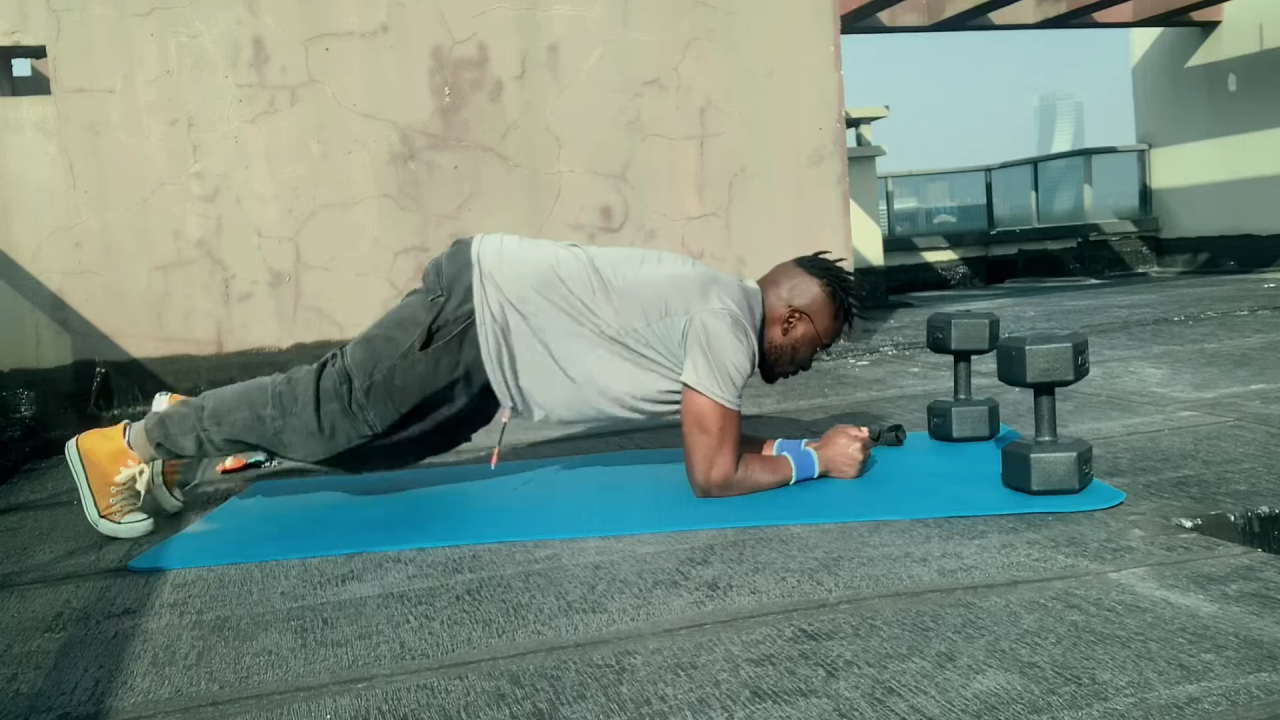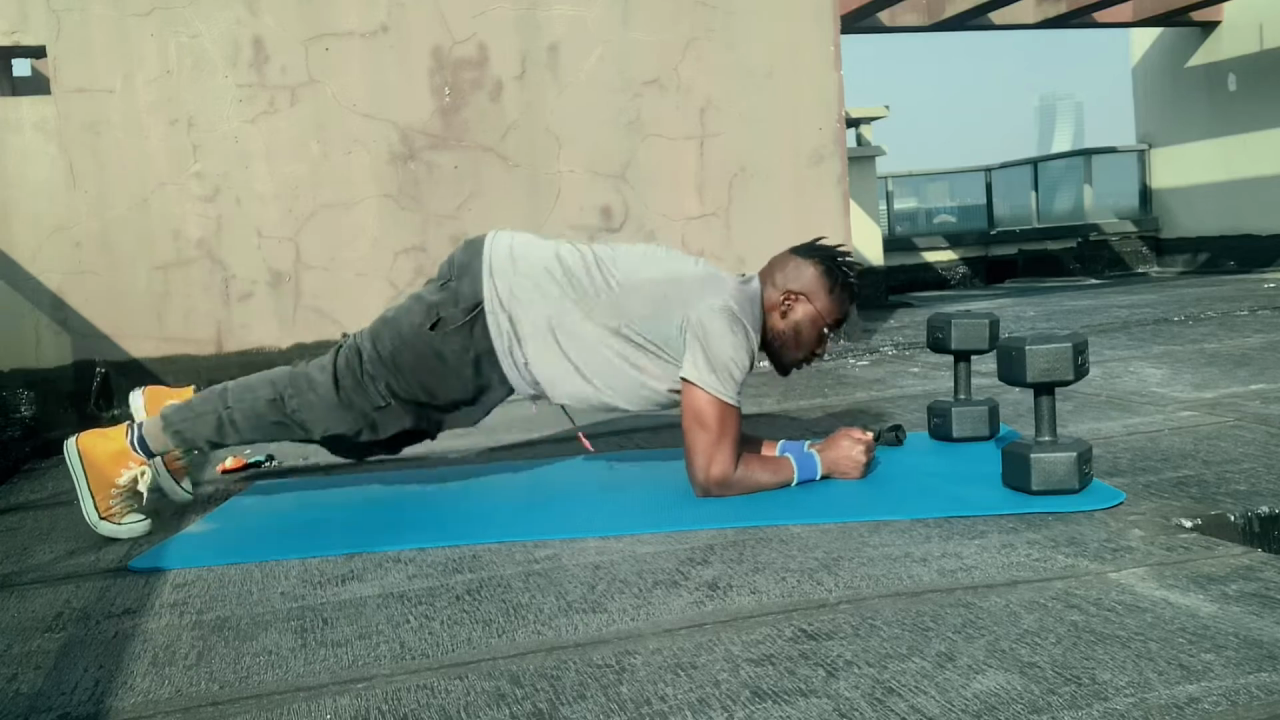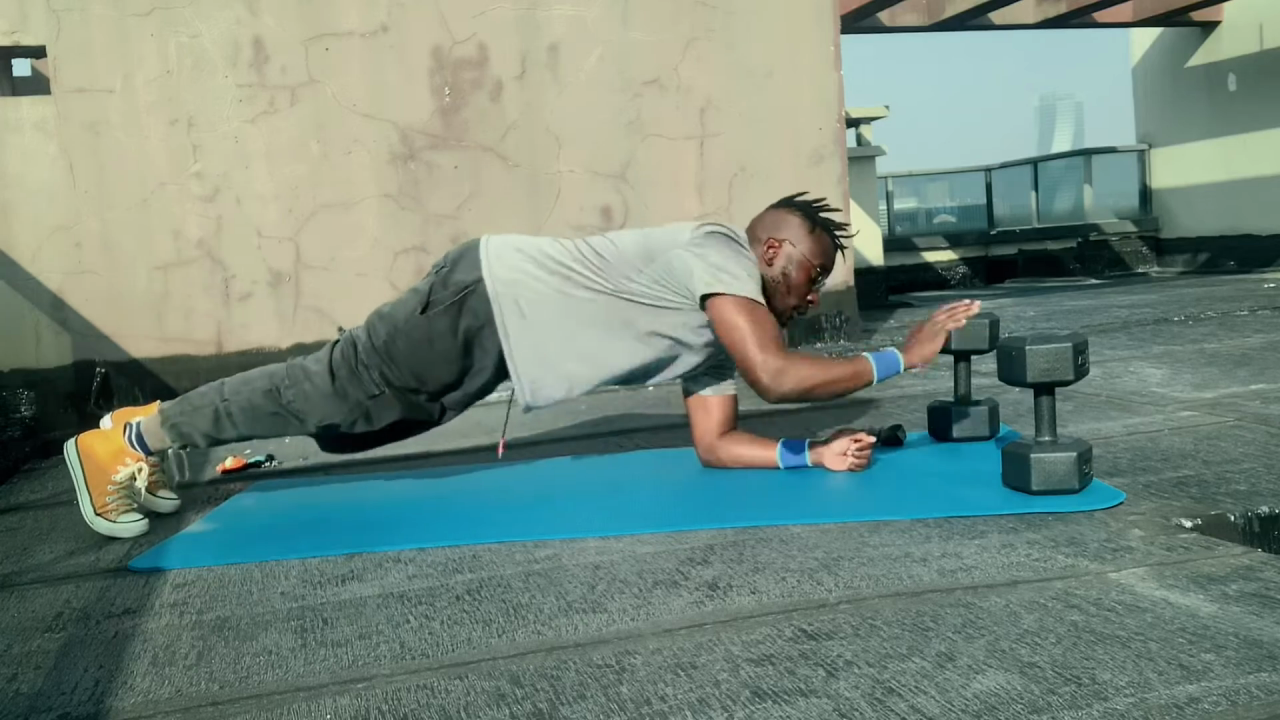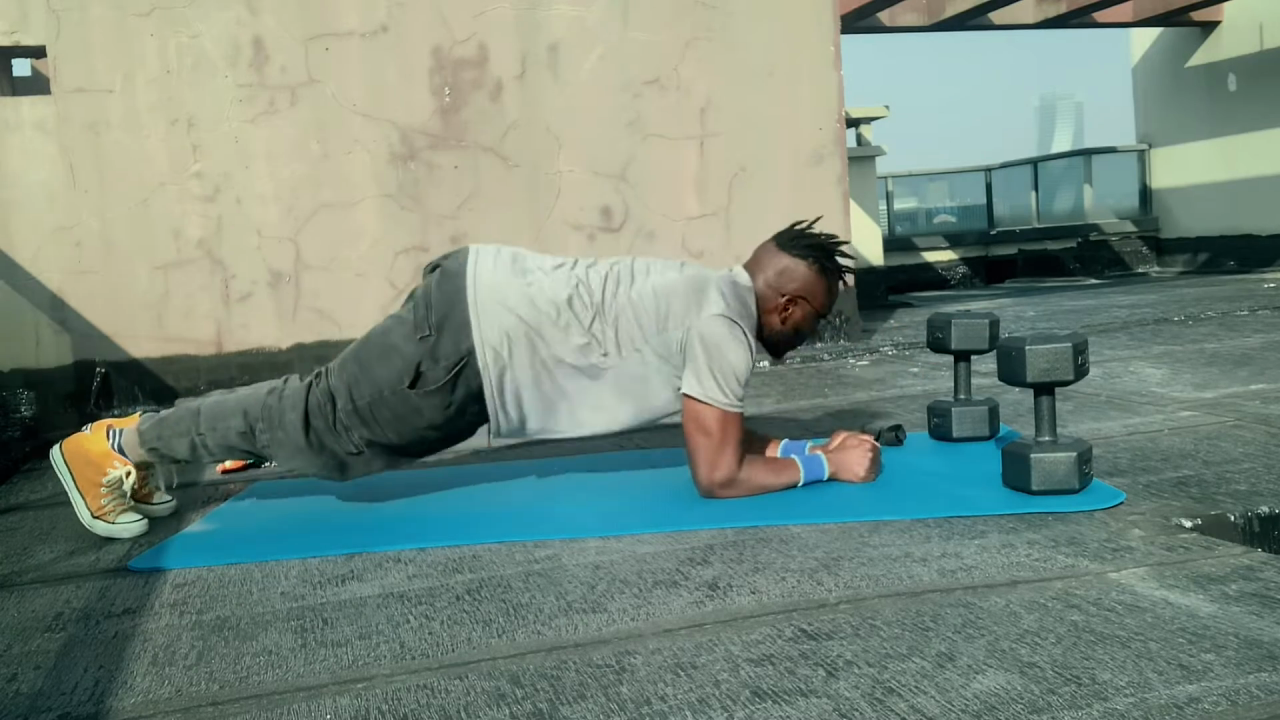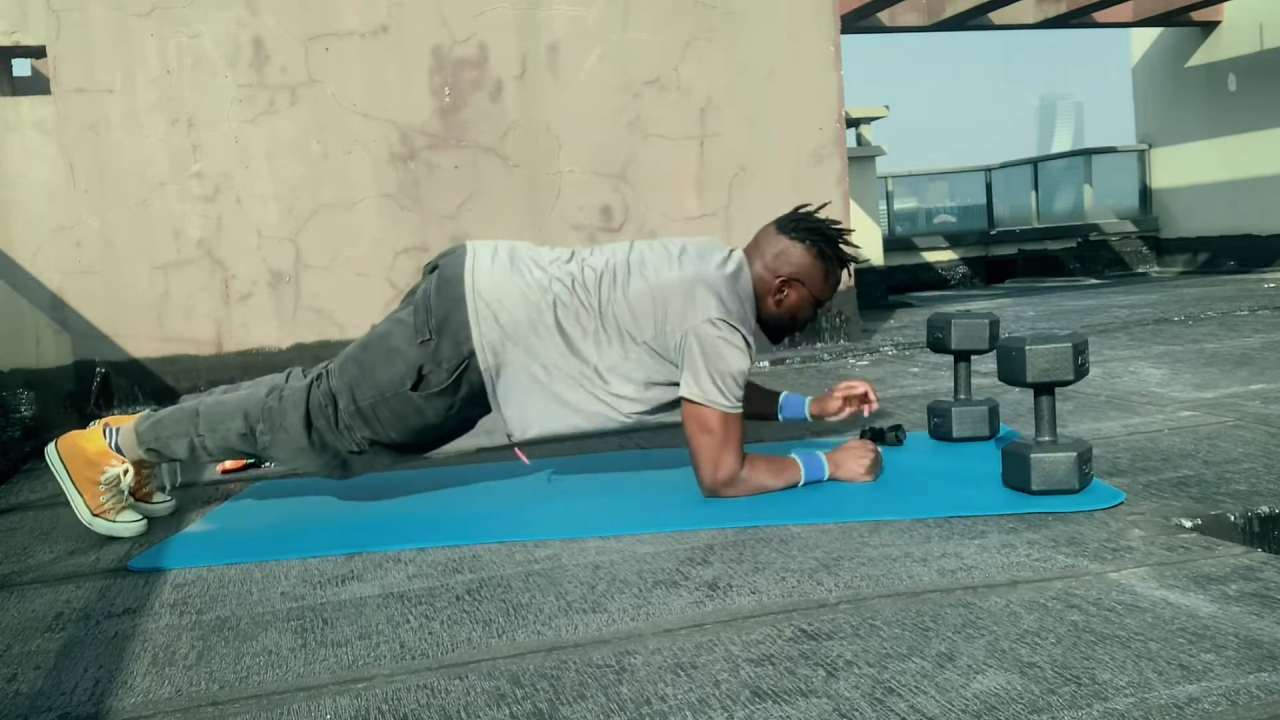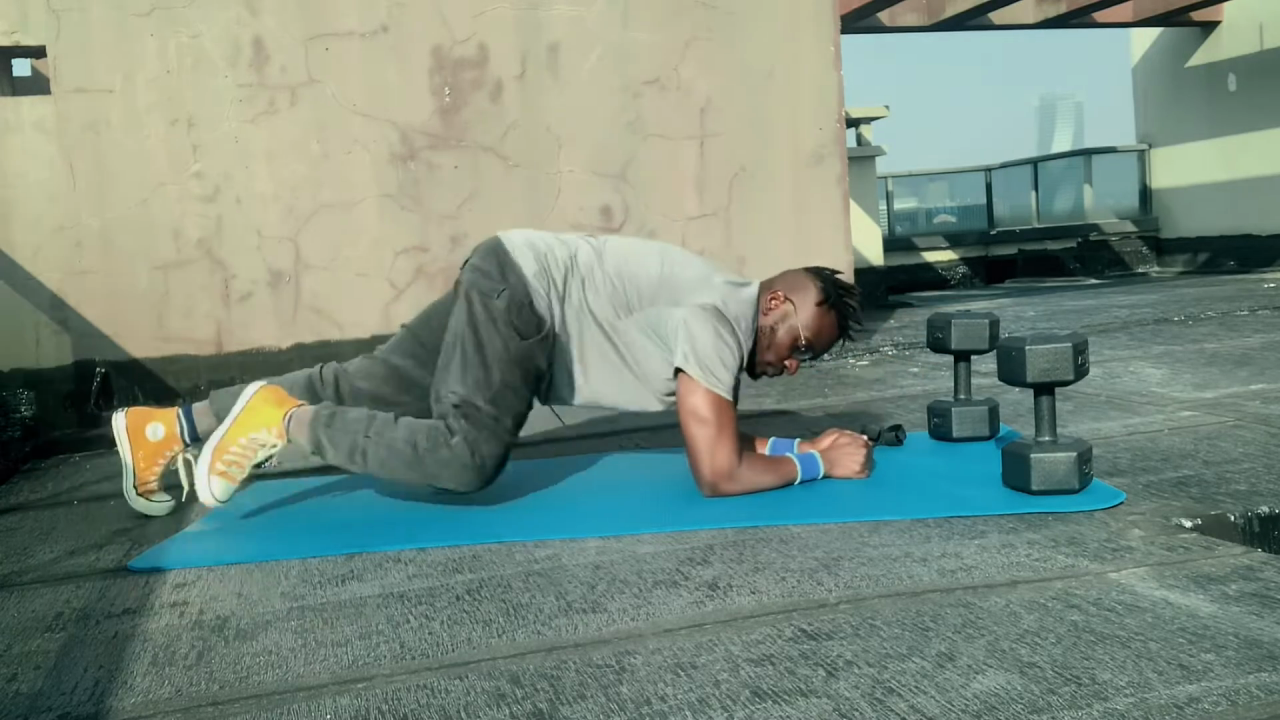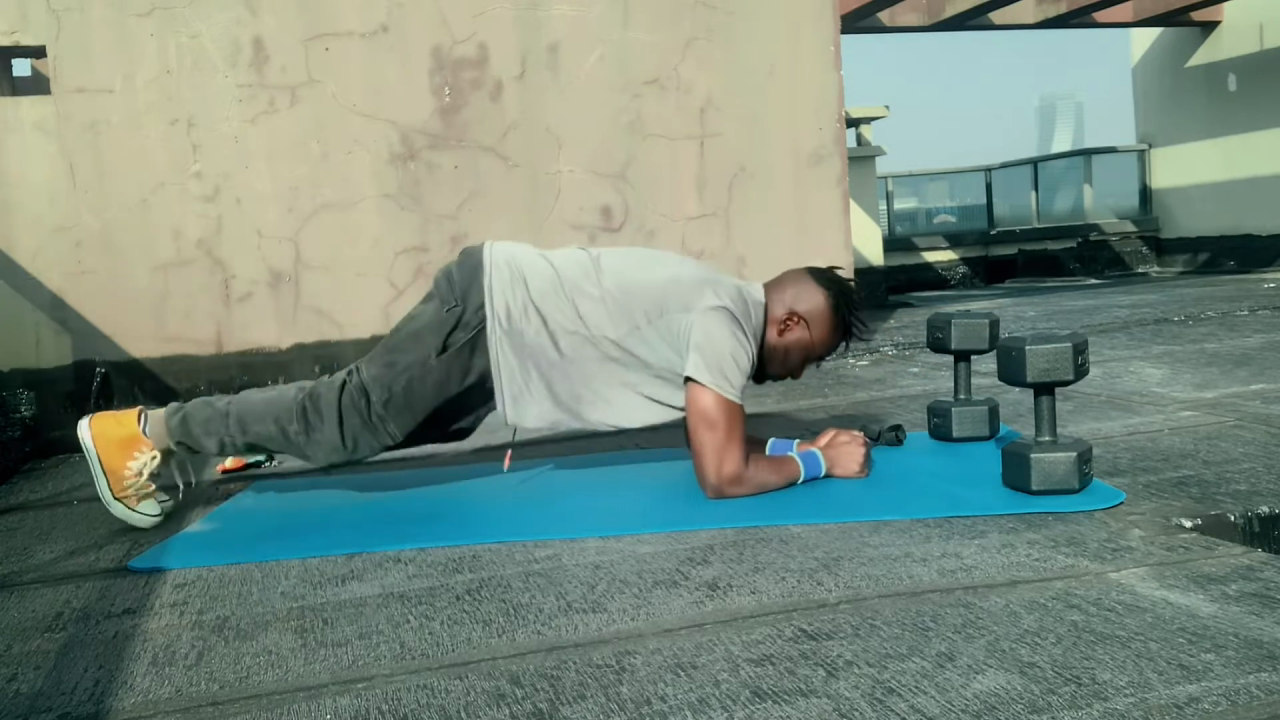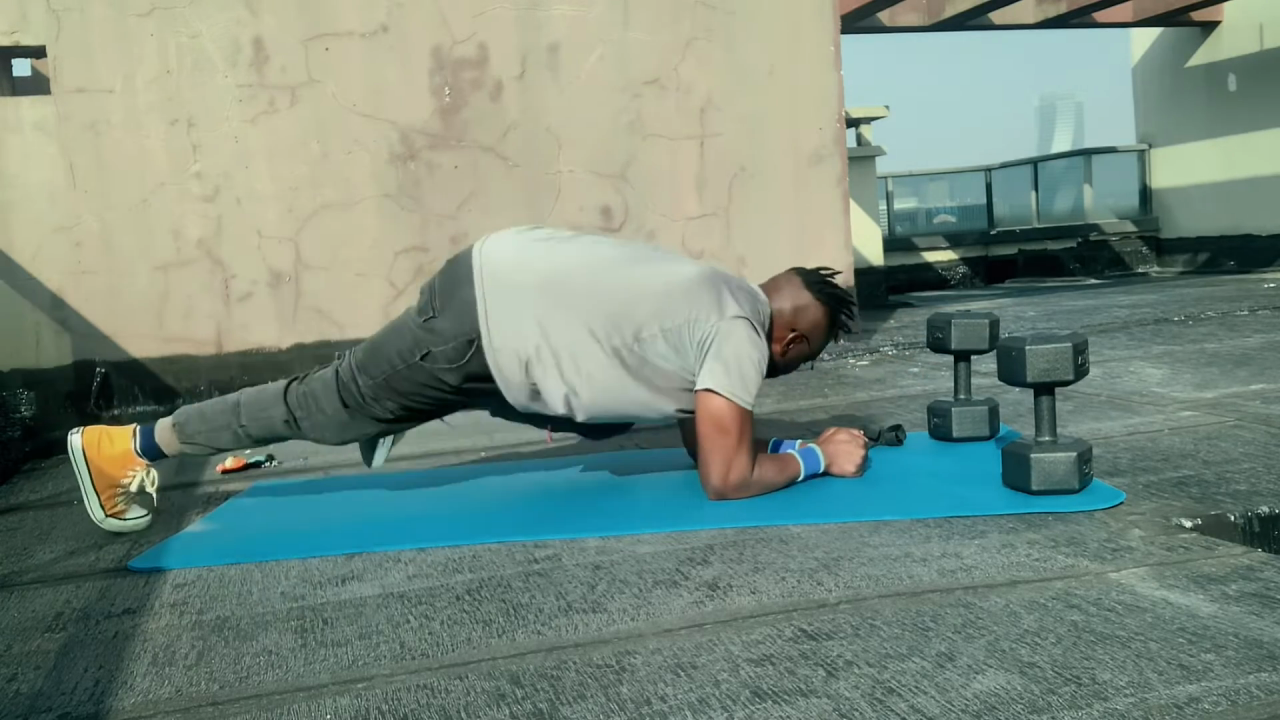
dt=0.5s
person 1, frame 1
left shoulder: (720, 306)
right shoulder: (729, 322)
left elbow: (713, 438)
right elbow: (712, 474)
left wrist: (796, 444)
right wrist: (811, 460)
left hip: (500, 298)
right hip: (479, 307)
left knee: (362, 430)
right knee: (327, 414)
left ankle: (183, 421)
right ankle: (127, 443)
person 1, frame 2
left shoulder: (718, 306)
right shoulder: (727, 319)
left elbow: (717, 441)
right elbow: (711, 473)
left wrist: (799, 446)
right wrist: (814, 462)
left hip: (503, 310)
right hip: (487, 307)
left knee: (364, 425)
right knee: (335, 398)
left ankle: (177, 408)
right ankle: (126, 443)
person 1, frame 3
left shoulder: (711, 326)
right shoulder: (714, 255)
left elbow: (715, 442)
right elbow: (779, 376)
left wrist: (810, 453)
right wrist: (900, 355)
left hip: (493, 338)
right hip: (480, 301)
left knee: (342, 414)
right knee: (324, 390)
left ankle: (162, 433)
right ankle: (129, 439)
person 1, frame 4
left shoulder: (713, 286)
right shoulder: (724, 330)
left elbow: (705, 412)
right elbow: (717, 475)
left wrist: (785, 443)
right wrist: (821, 462)
left hip: (477, 293)
right hip: (470, 339)
left knee: (325, 408)
right knee: (318, 425)
left ankle: (141, 435)
right ankle: (109, 445)
person 1, frame 5
left shoulder: (719, 264)
right shoulder: (718, 321)
left elbow: (716, 389)
right elbow: (721, 475)
left wrist: (806, 407)
right wrist: (826, 466)
left hip: (479, 286)
right hip: (471, 337)
left knee: (328, 402)
right knee: (322, 423)
left ankle: (140, 438)
right ankle: (110, 445)
person 1, frame 6
left shoulder: (736, 310)
right shoulder: (717, 319)
left elbow: (720, 436)
right elbow: (718, 474)
left wrist: (792, 446)
right wrist: (818, 466)
left hip: (509, 290)
right hip: (512, 282)
left knee: (358, 386)
right knee: (461, 457)
left ankle: (167, 427)
right ankle: (283, 422)
person 1, frame 7
left shoulder: (724, 308)
right shoulder: (728, 323)
left elbow: (717, 439)
right elbow: (722, 474)
left wrist: (790, 445)
right wrist: (817, 463)
left hip: (497, 301)
right hip: (488, 308)
left knee: (355, 404)
right knee: (342, 424)
left ankle: (173, 430)
right ankle: (137, 432)
person 1, frame 8
left shoulder: (721, 301)
right shoulder: (742, 333)
left elbow: (703, 432)
right elbow: (724, 479)
left wrist: (779, 442)
right wrist: (815, 458)
left hip: (511, 272)
right hip: (484, 317)
left knee: (609, 414)
right knee: (339, 405)
right ankle: (127, 446)
